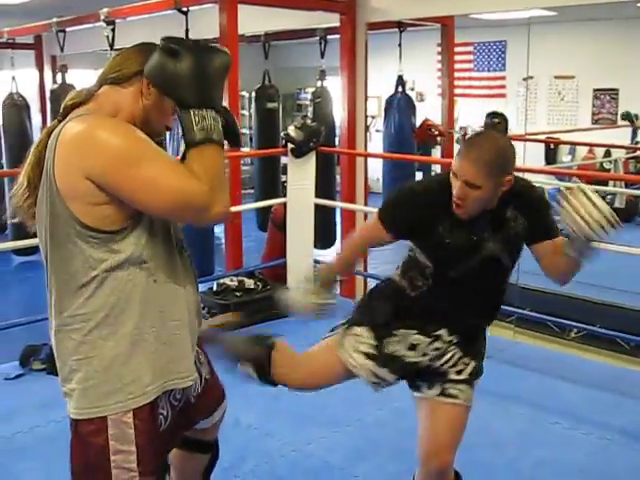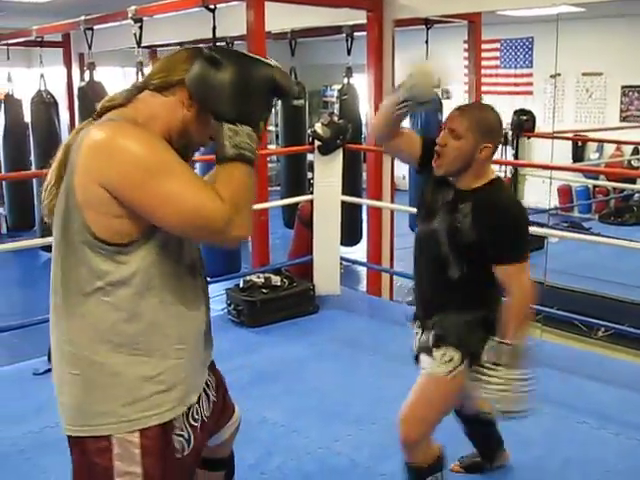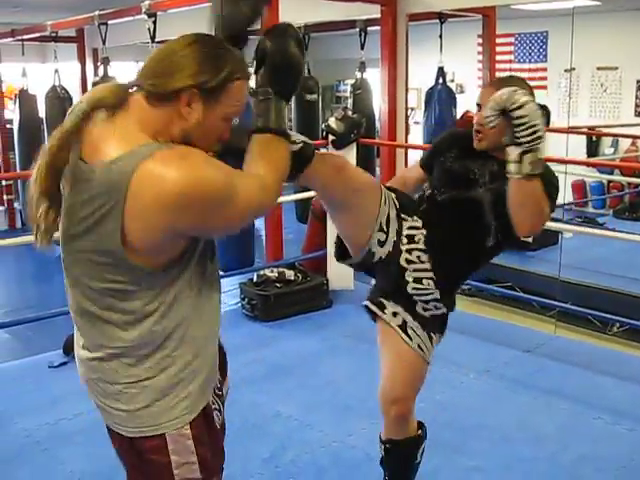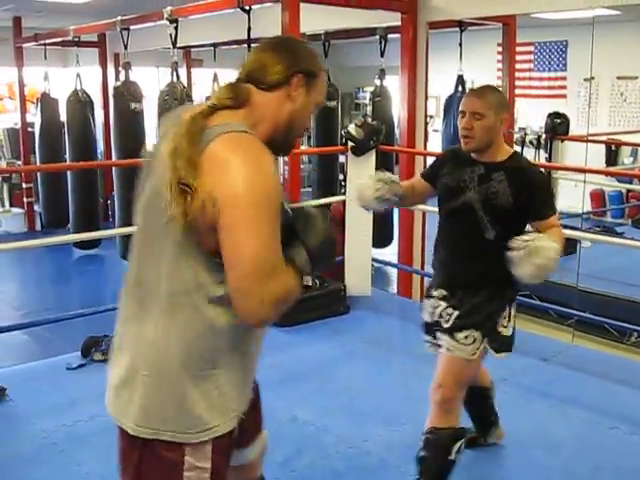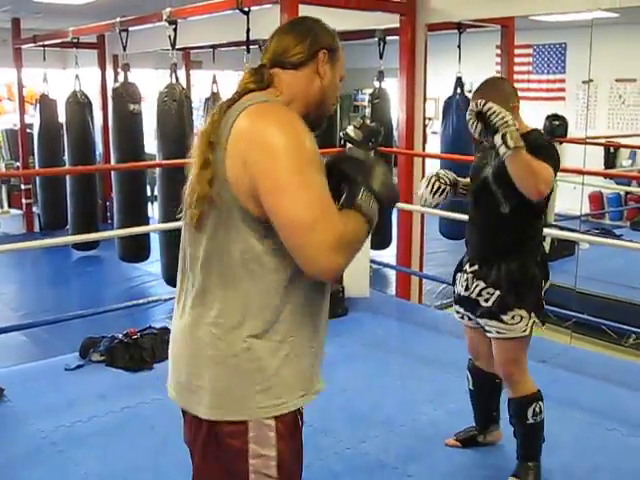
dt=0.5s
person 1, frame 1
left shoulder: (95, 136)
right shoulder: (95, 136)
left elbow: (171, 200)
right elbow: (210, 205)
left wrist: (205, 142)
right wrist: (202, 108)
right hip: (120, 370)
left knee: (204, 419)
person 1, frame 2
left shoulder: (129, 139)
right shoulder: (117, 145)
left elbow: (201, 202)
right elbow: (229, 225)
left wrist: (246, 122)
right wrist: (237, 124)
right hip: (125, 394)
left knee: (219, 434)
person 1, frame 3
left shoulder: (92, 113)
right shoulder: (172, 180)
right elbow: (261, 193)
left wrist: (226, 39)
right wrist: (275, 94)
left hip: (134, 350)
right hip: (153, 384)
person 1, frame 4
left shoulder: (187, 126)
right shoulder: (245, 158)
right elbow: (258, 303)
left wrist: (273, 228)
right wrist: (304, 251)
right hip: (178, 391)
person 1, frame 5
left shoulder: (233, 117)
right shoulder: (275, 126)
right elbow: (326, 256)
left wrist: (324, 183)
right wrist: (368, 195)
left hip: (230, 358)
right hip: (243, 373)
person 2, frame 1
left shoulder: (525, 201)
right shoulder: (423, 196)
left elbow: (558, 271)
right elbow: (365, 237)
left wrist: (578, 241)
right wrist: (322, 281)
left hip: (458, 340)
right hip: (399, 312)
right knee: (300, 374)
right ankle: (253, 353)
person 2, frame 2
left shoulder: (499, 210)
right shoulder: (436, 162)
left elbow: (520, 293)
right elbow: (381, 133)
left wrist: (505, 359)
right wrist: (401, 100)
left hip: (468, 325)
right hip: (433, 314)
left knee: (411, 430)
right knee: (453, 394)
person 2, frame 3
left shoulder: (538, 178)
right shoulder: (454, 143)
left elbow: (528, 227)
left wrist: (524, 153)
right wrist: (352, 206)
left hip: (426, 287)
right hip: (395, 237)
left knee: (398, 407)
right knee: (329, 168)
person 2, frame 4
left shoulder: (525, 177)
right shoulder: (451, 160)
left elbow: (551, 231)
right elbow: (415, 191)
left wrist: (547, 250)
right wrist: (387, 189)
left hip: (484, 297)
right hip: (444, 288)
left knee: (444, 395)
right knee: (465, 369)
right ankle: (487, 427)
person 2, frame 5
left shoulder: (537, 145)
right shoulder: (487, 141)
left elbow: (537, 190)
left wrist: (506, 138)
right wrist: (451, 183)
left hip: (516, 271)
right hip: (477, 265)
left knee: (511, 369)
right knee: (479, 354)
right ankle: (486, 427)
